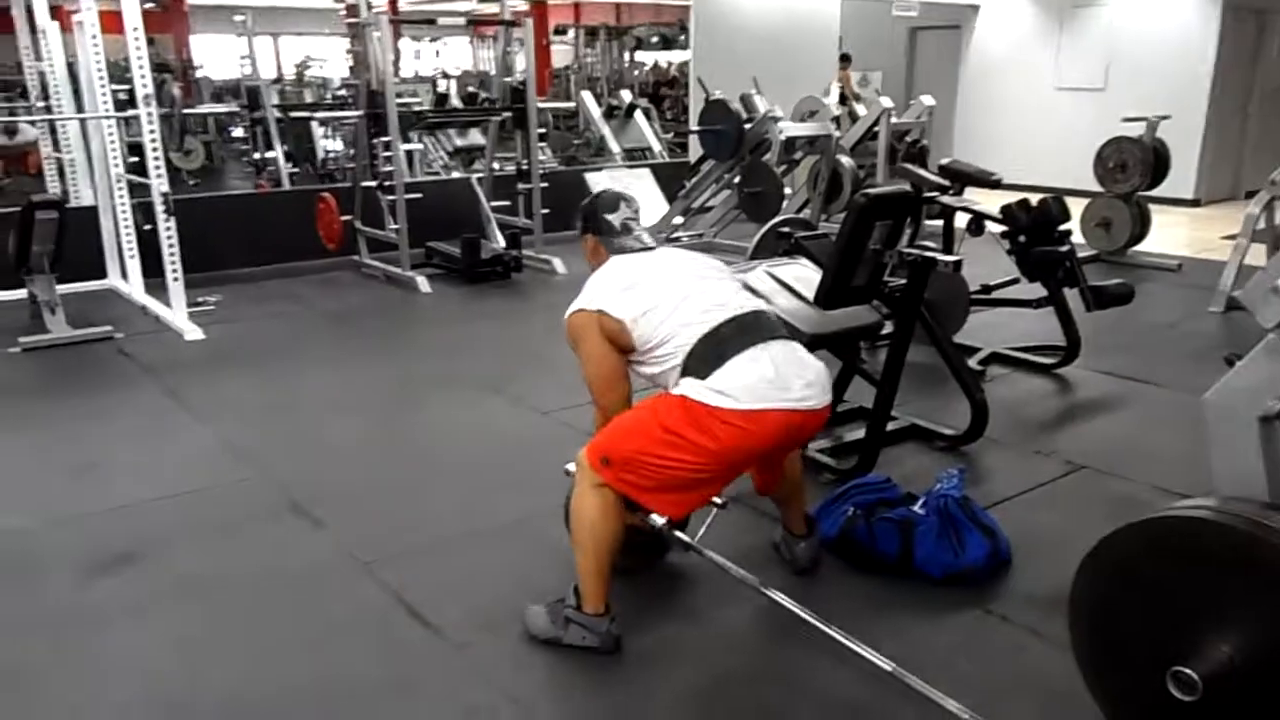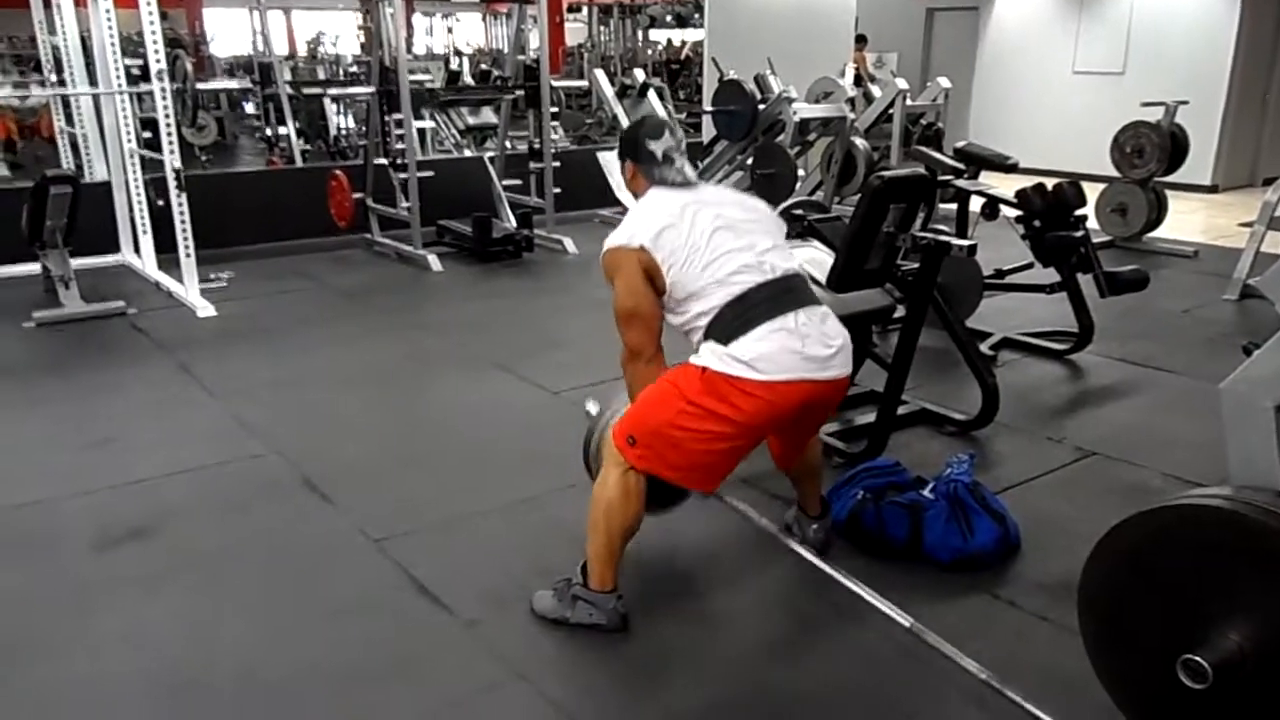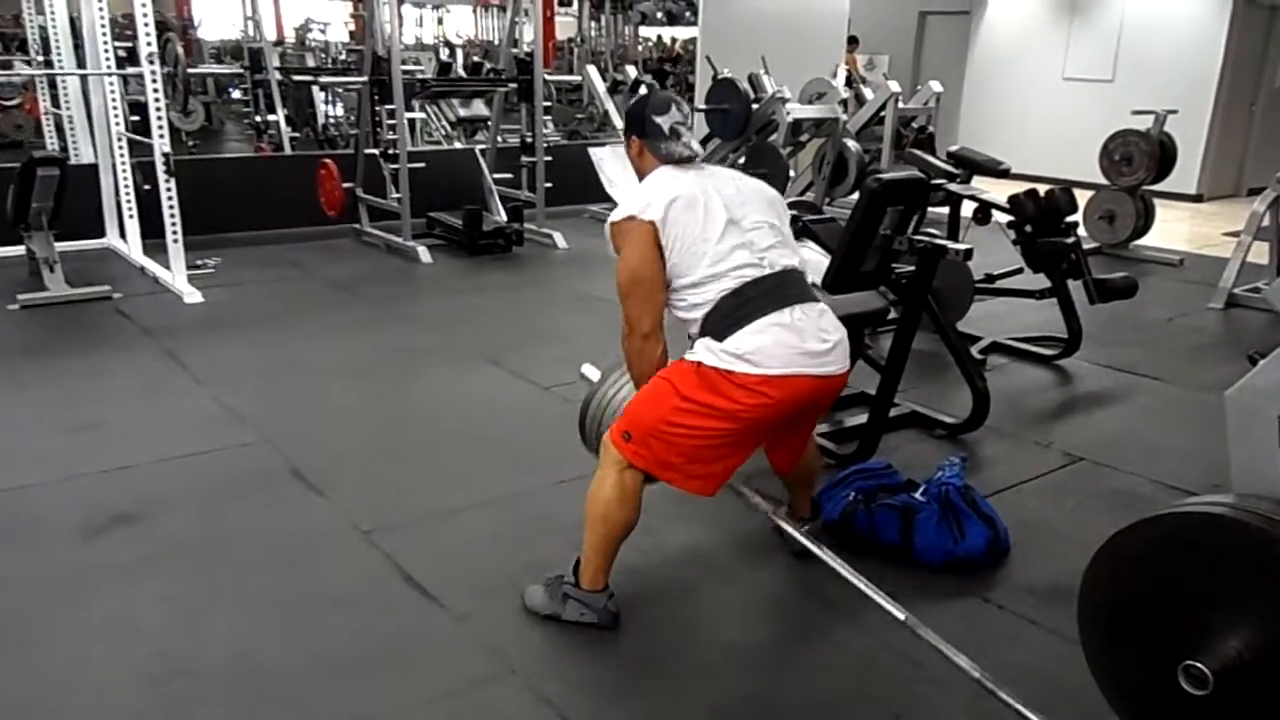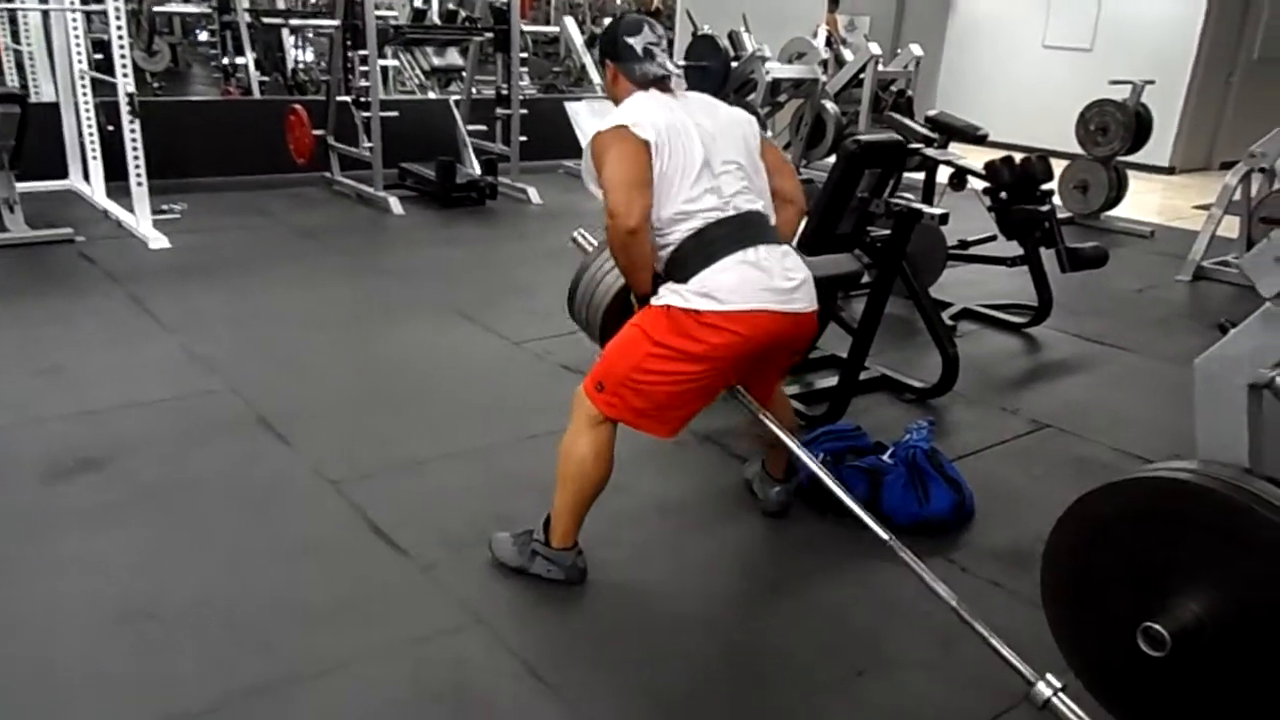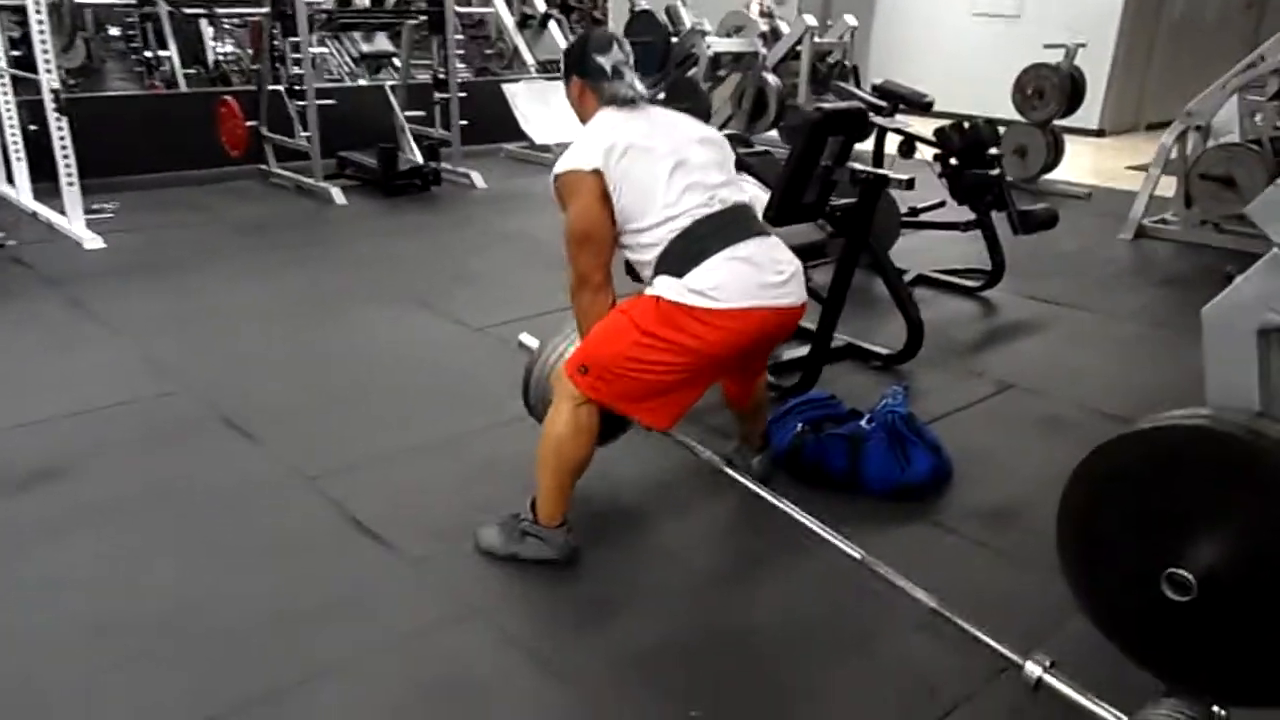
dt=1s
person 1, frame 1
left shoulder: (589, 309)
right shoulder: (697, 261)
left elbow: (614, 413)
left wrist: (628, 498)
left hip: (738, 403)
right hip: (811, 391)
left knee: (594, 470)
left ankle: (589, 619)
right ankle: (799, 538)
person 1, frame 2
left shoulder: (630, 239)
right shoulder: (744, 201)
left elbow: (643, 356)
left wrist: (656, 425)
left hip: (756, 366)
right hip: (832, 355)
left knee: (623, 456)
right knee: (795, 429)
left ankle: (595, 596)
right ankle: (811, 522)
person 1, frame 3
left shoulder: (639, 212)
right shoulder: (753, 187)
left elbow: (644, 332)
left wrist: (654, 407)
left hip: (752, 360)
right hip: (829, 351)
left knee: (621, 452)
right knee: (790, 429)
left ankle: (588, 594)
right ankle: (802, 520)
person 1, frame 4
left shoulder: (620, 128)
right shoulder: (732, 114)
left elbow: (628, 222)
right elbow: (792, 200)
left wrist: (644, 294)
left hip: (717, 303)
right hip: (795, 294)
left knee: (594, 408)
right knee: (763, 387)
left ankle: (555, 549)
right ankle: (776, 481)
person 1, frame 5
left shoulder: (583, 158)
right shoulder: (692, 126)
left elbow: (591, 284)
left wrist: (602, 361)
left hip: (711, 297)
right hip: (784, 284)
left knee: (574, 389)
right knee: (740, 360)
left ankle: (544, 530)
right ankle: (754, 452)
